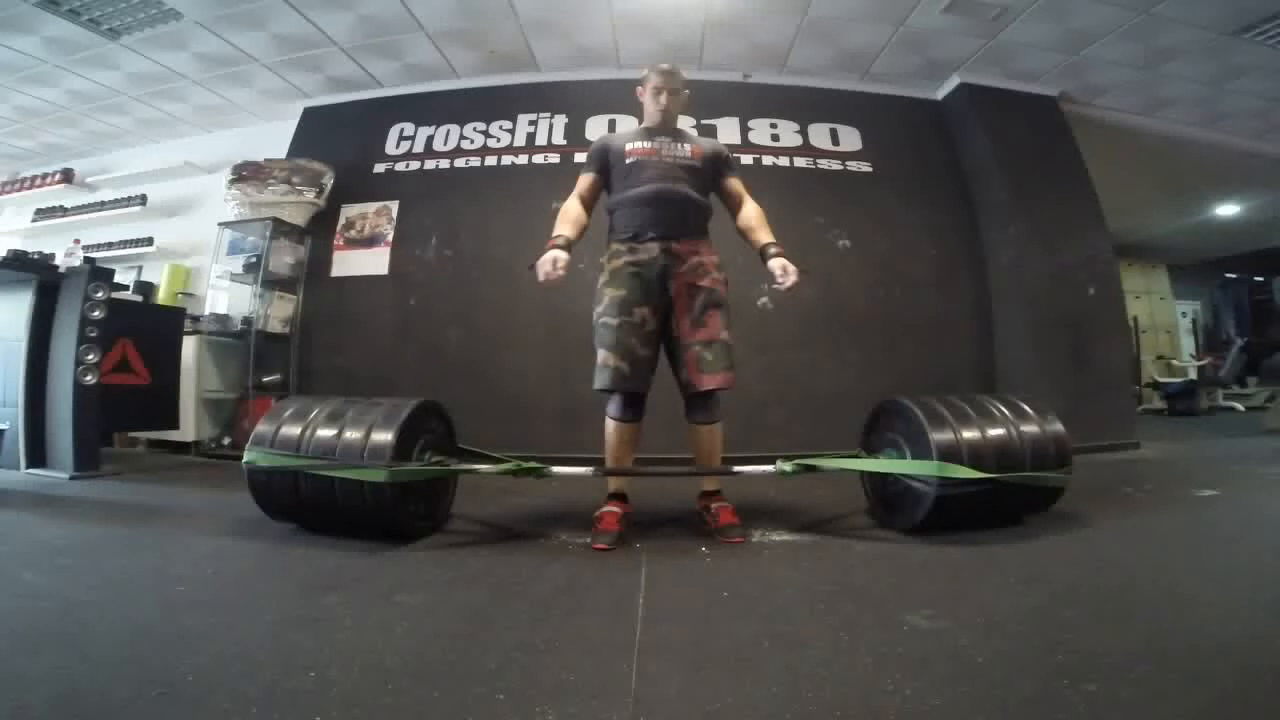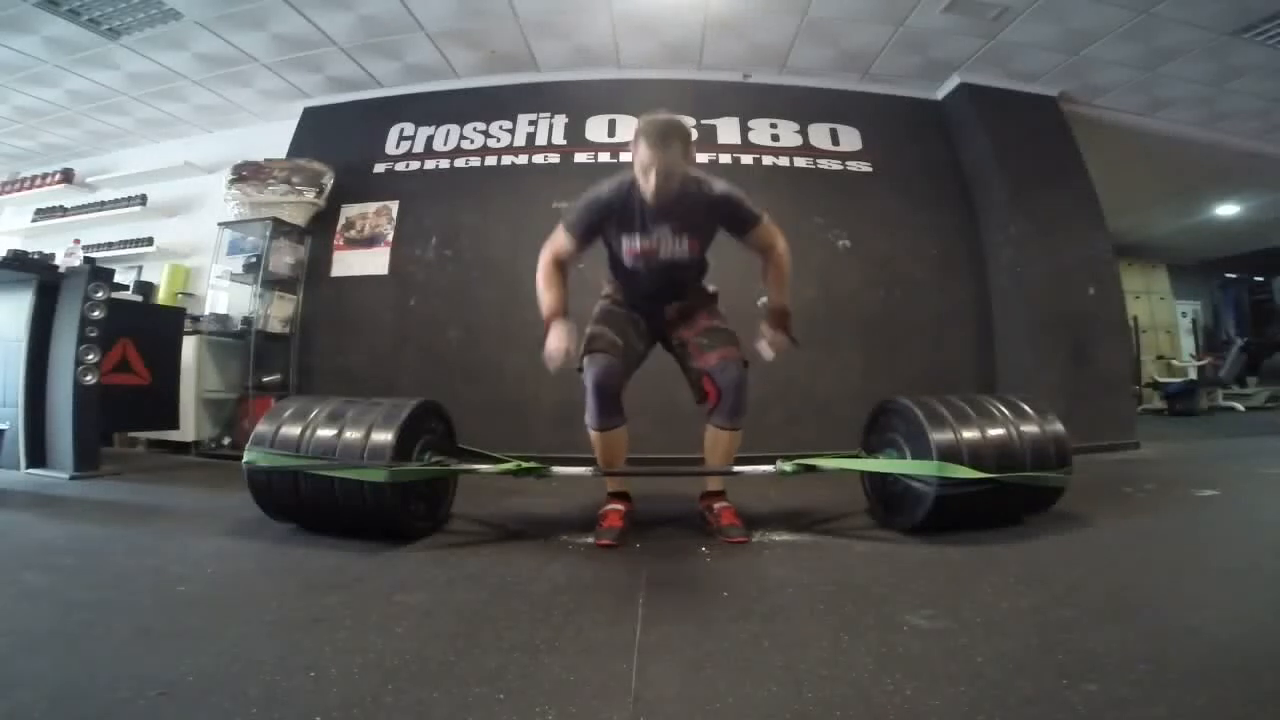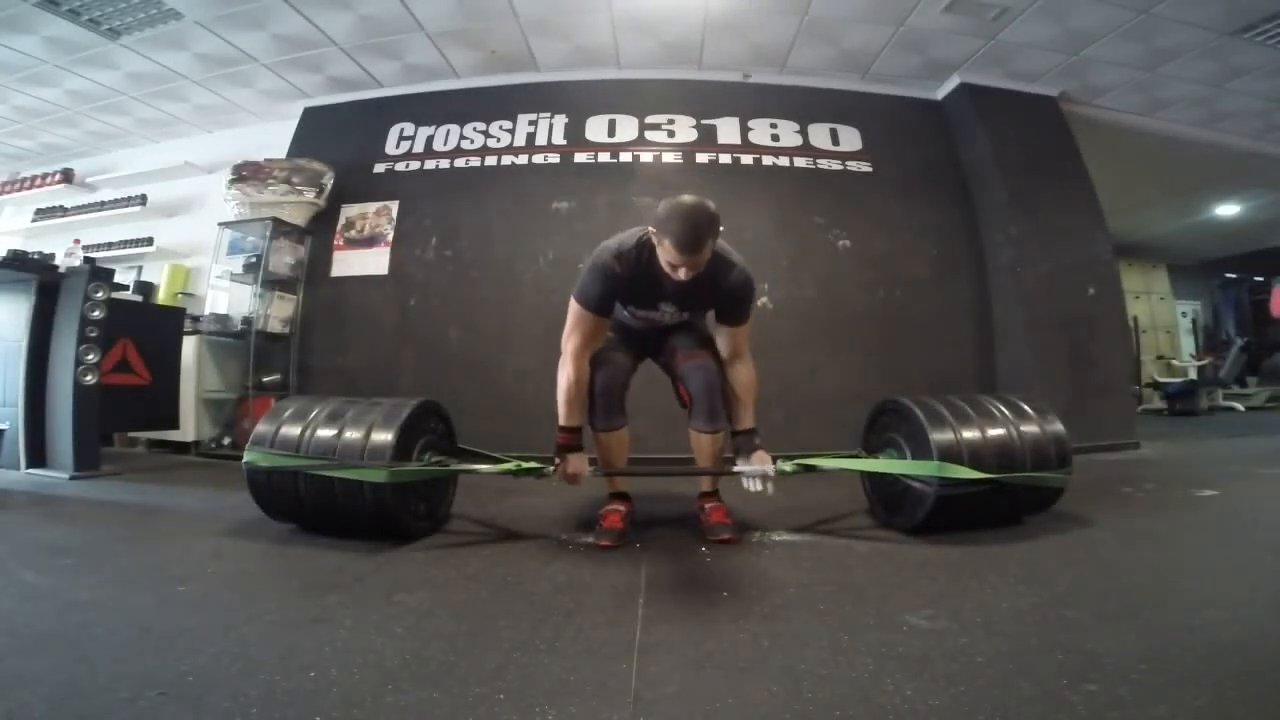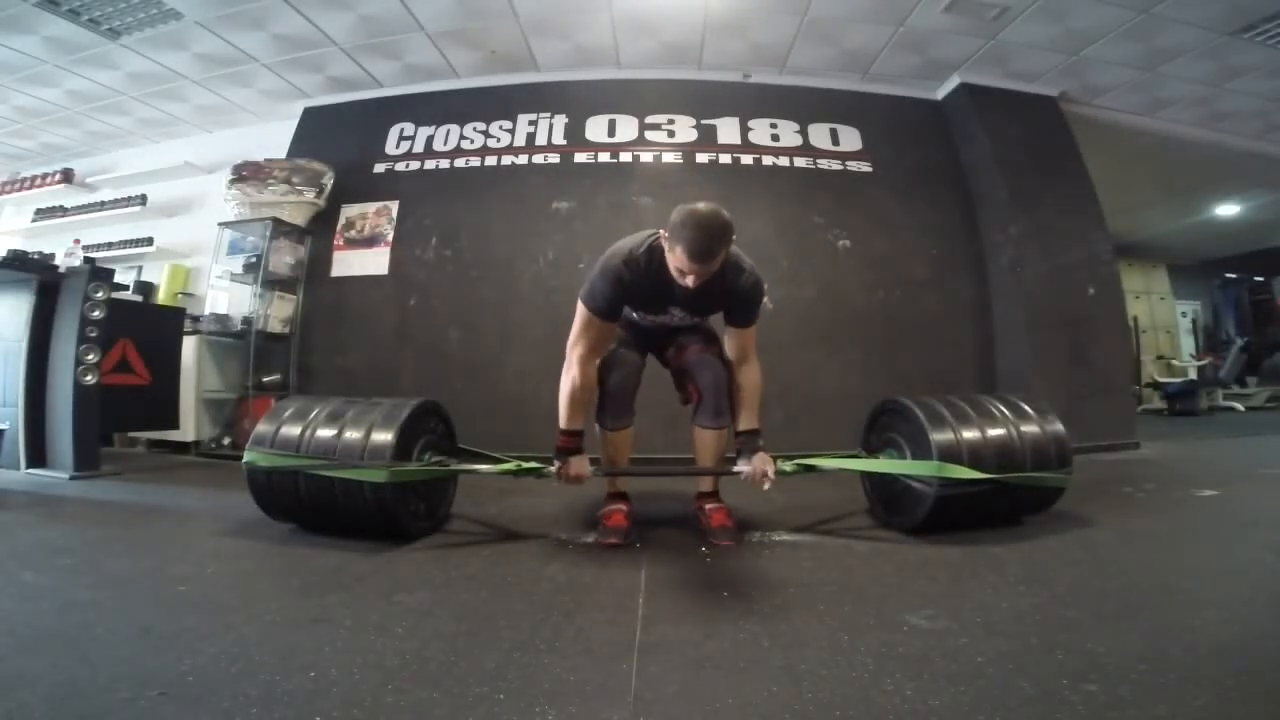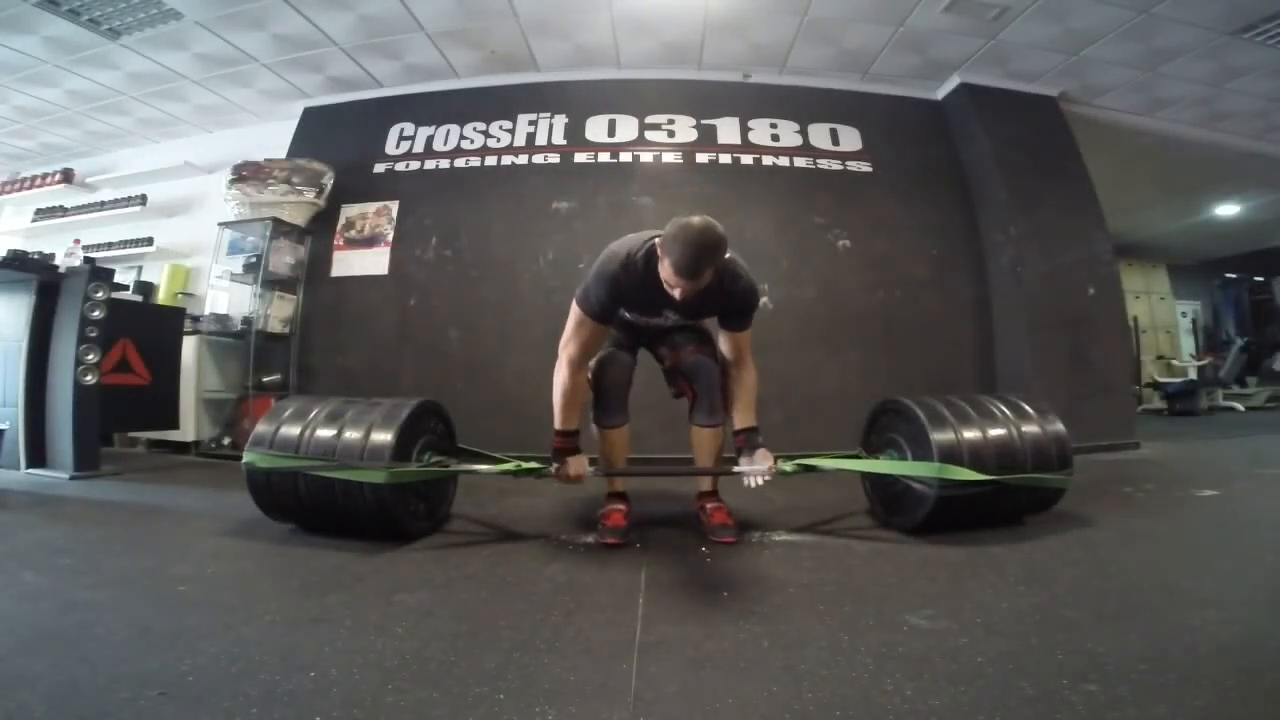
dt=1s
person 1, frame 1
left shoulder: (709, 150)
right shoulder: (611, 145)
left elbow: (743, 204)
right elbow: (578, 200)
left wrist: (771, 250)
right wrist: (559, 245)
left hip: (694, 261)
right hip: (629, 261)
left knee: (703, 384)
right knee: (625, 385)
left ankle: (712, 497)
right ankle: (615, 499)
person 1, frame 2
left shoulder: (717, 198)
right shoulder: (605, 199)
left elbow: (774, 248)
right elbow: (552, 257)
left wrist: (777, 316)
right wrist: (556, 320)
left hip: (689, 305)
right hip: (627, 304)
left knee: (730, 377)
right knee: (600, 377)
left ankle: (715, 497)
right ankle: (617, 499)
person 1, frame 3
left shoulder: (733, 276)
right shoulder: (612, 261)
left elbow: (735, 359)
right elbow: (575, 349)
left wrist: (747, 443)
right wrist: (569, 443)
left hip: (683, 331)
right hip: (621, 329)
left knee: (707, 384)
right knee: (602, 384)
left ankle: (709, 498)
right ankle: (617, 497)
person 1, frame 4
left shoulder: (743, 280)
right shoulder: (622, 264)
left elbow: (743, 362)
right elbow: (580, 356)
left wrist: (750, 444)
right wrist: (570, 446)
left hip: (687, 329)
right hip: (626, 327)
left knee: (715, 380)
right knee: (615, 380)
left ankle: (708, 497)
right ankle: (616, 497)
person 1, frame 5
left shoulder: (737, 285)
right shoulder: (618, 266)
left elbow: (738, 363)
right elbow: (572, 358)
left wrist: (749, 441)
right wrist: (566, 446)
left hip: (680, 328)
right hip: (620, 323)
left knee: (709, 378)
right knee: (609, 377)
left ankle: (708, 496)
right ankle: (616, 497)
